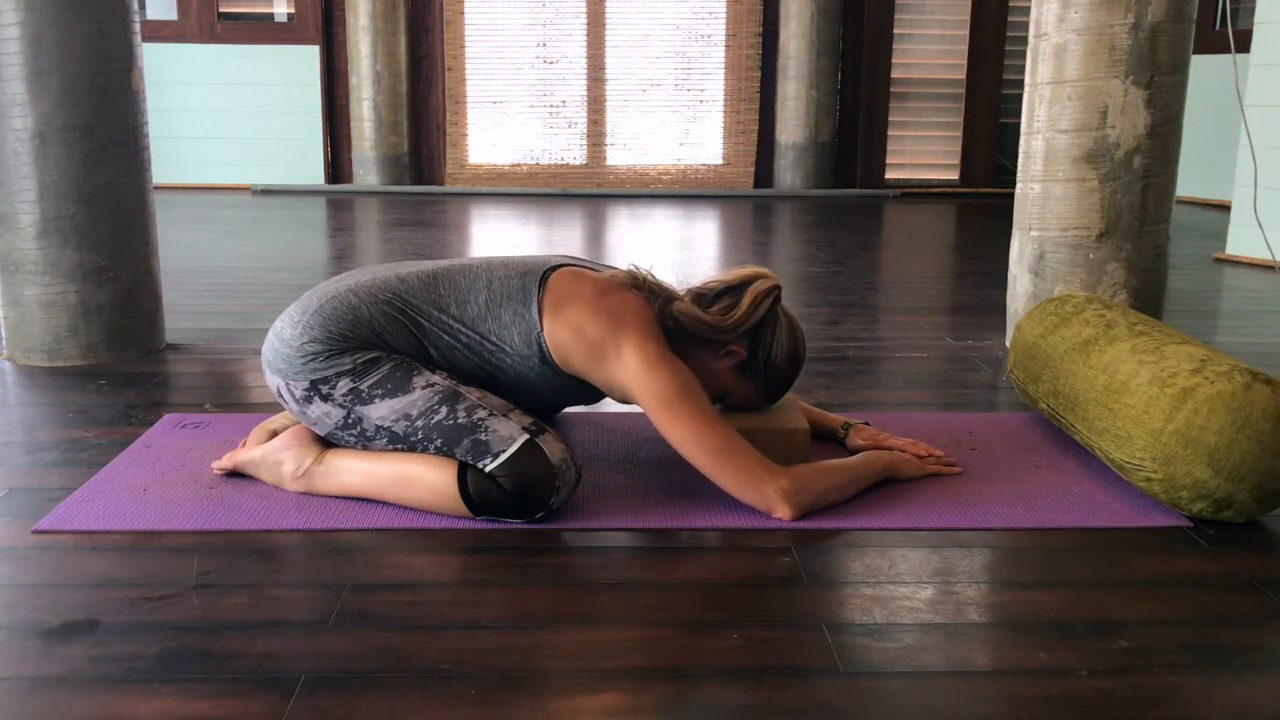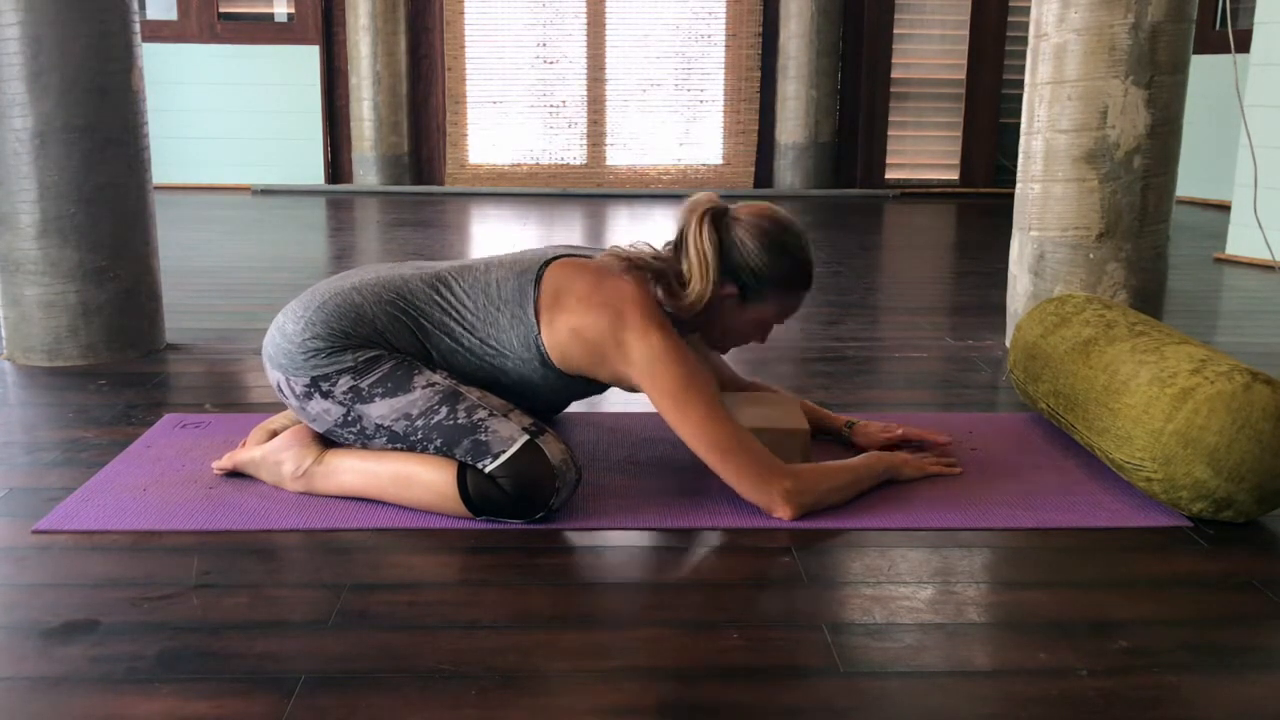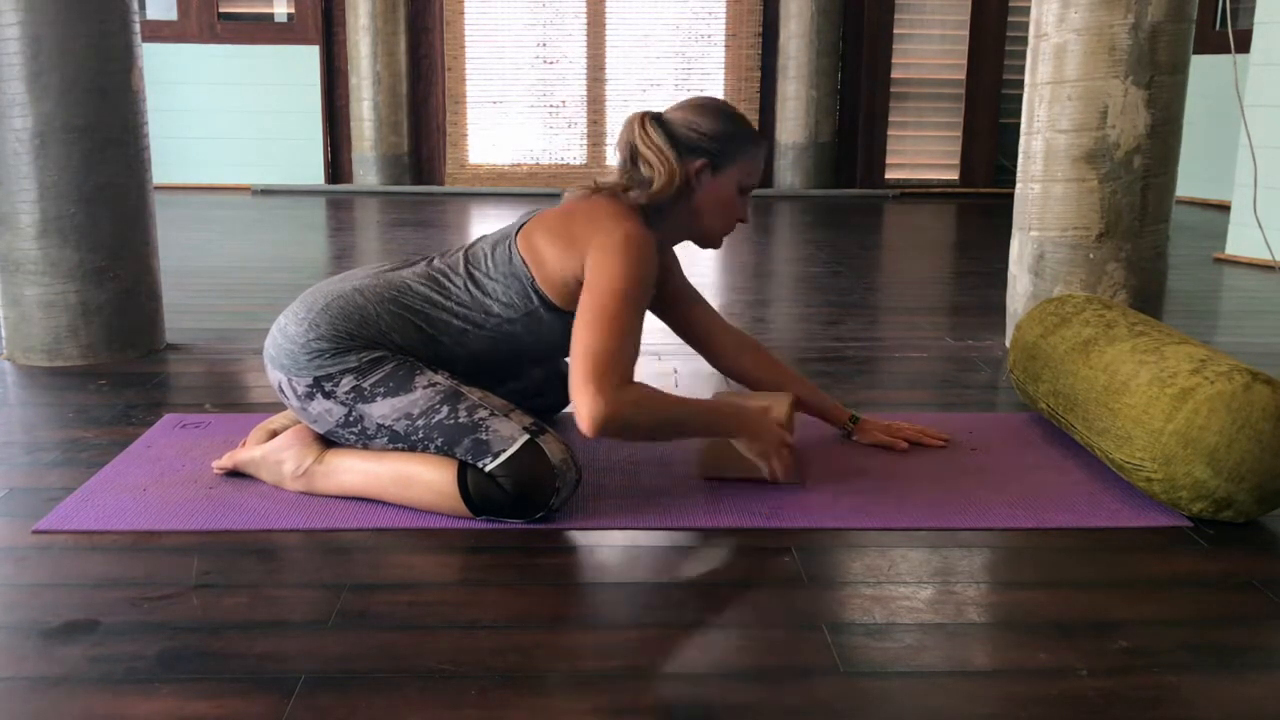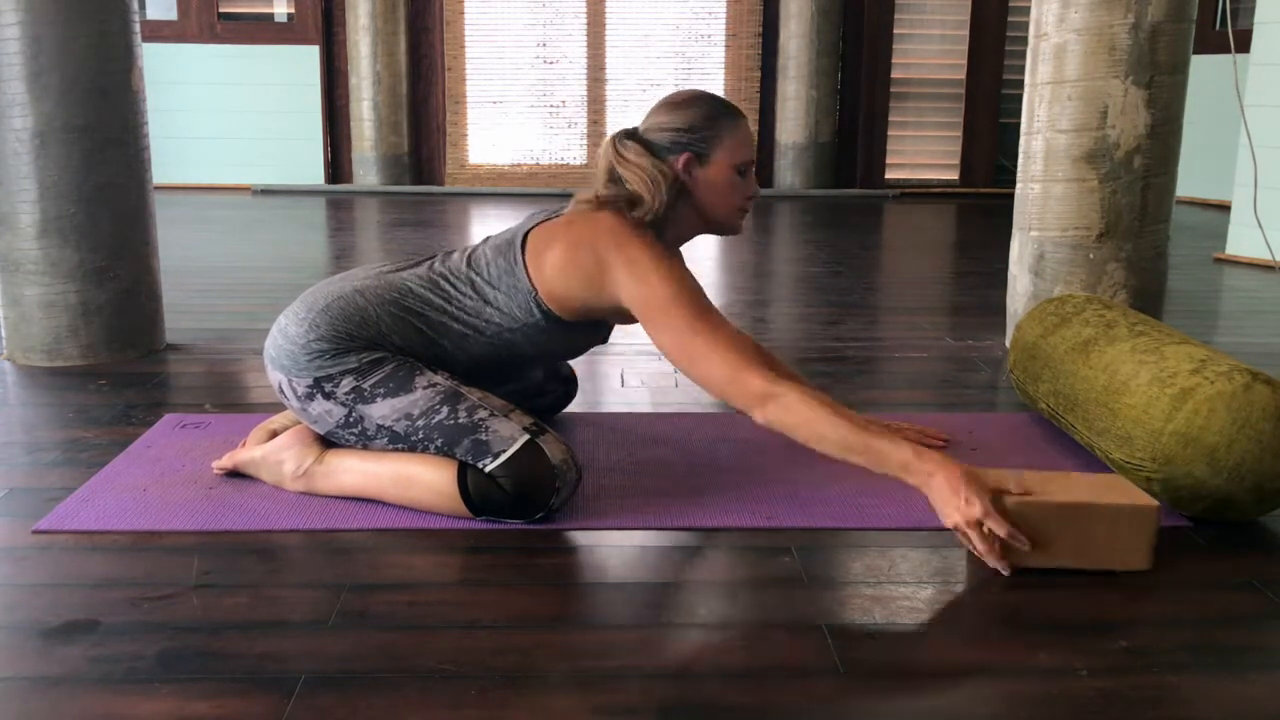
dt=0.2s
person 1, frame 1
left shoulder: (652, 308)
right shoulder: (644, 353)
left elbow: (750, 398)
right elbow: (781, 497)
left wrist: (847, 429)
right wrist: (883, 466)
left hip: (360, 308)
right hip: (323, 348)
left knee: (531, 411)
right knee: (535, 477)
left ankle: (322, 421)
right ankle: (307, 464)
person 1, frame 2
left shoulder: (651, 281)
right shoulder: (649, 338)
left elbow: (737, 389)
right elbow: (782, 496)
left wrist: (849, 428)
right wrist: (887, 466)
left hip: (362, 307)
right hip: (324, 343)
left knee: (545, 403)
right knee: (535, 479)
left ankle: (323, 418)
right ankle: (307, 463)
person 1, frame 3
left shoulder: (634, 223)
right shoulder: (624, 240)
left elbow: (725, 344)
right elbow: (601, 408)
left wrist: (848, 421)
right wrist: (736, 421)
left hip: (364, 315)
right hip: (324, 345)
left knee: (544, 392)
right knee: (536, 477)
left ankle: (324, 417)
right ankle: (304, 462)
person 1, frame 4
left shoulder: (629, 229)
right shoulder: (635, 256)
left elbow: (753, 360)
right elbow: (764, 397)
left wrist: (878, 431)
right wrist: (930, 471)
left hip: (367, 304)
right hip: (325, 348)
left knee: (551, 388)
right knee: (536, 476)
left ankle: (323, 422)
right ankle: (310, 463)
